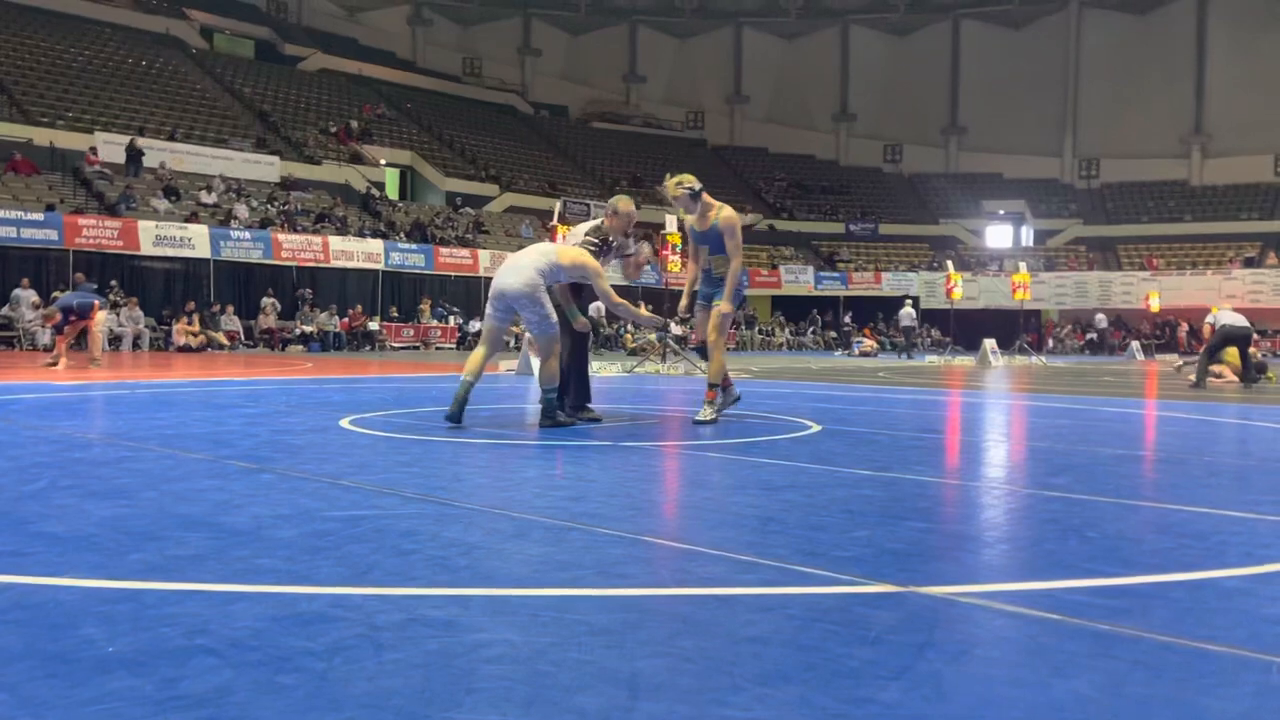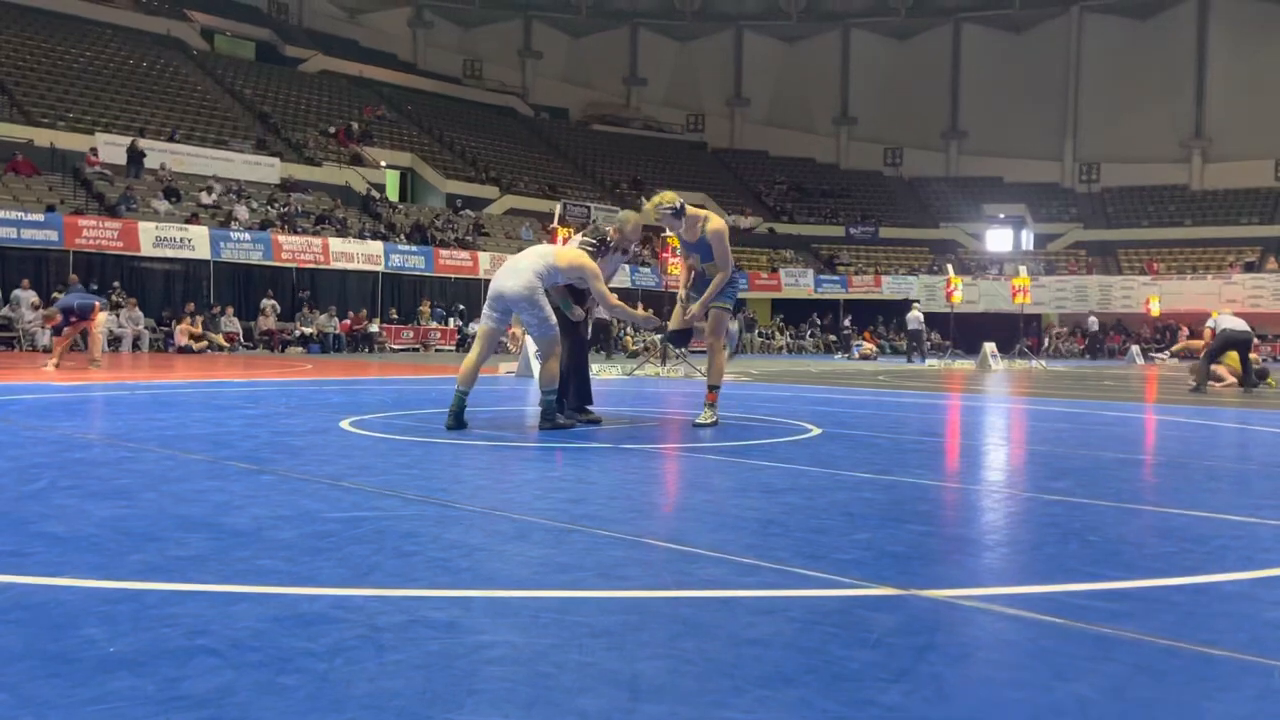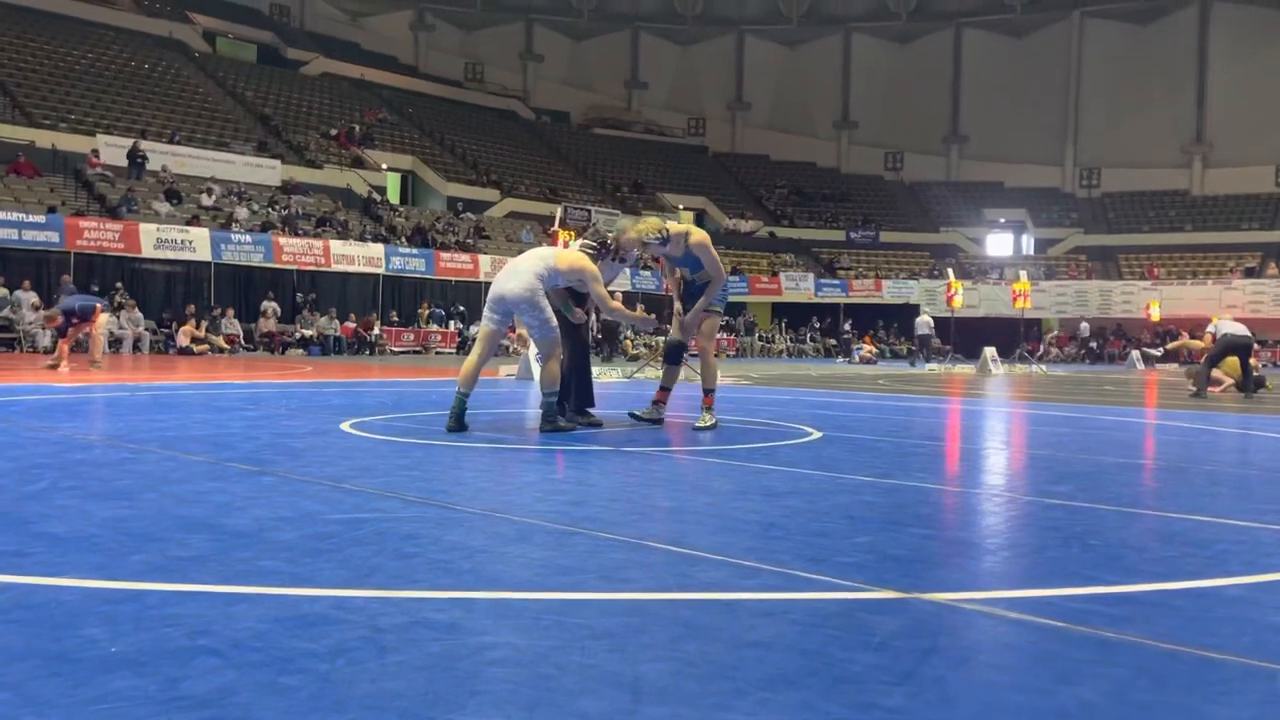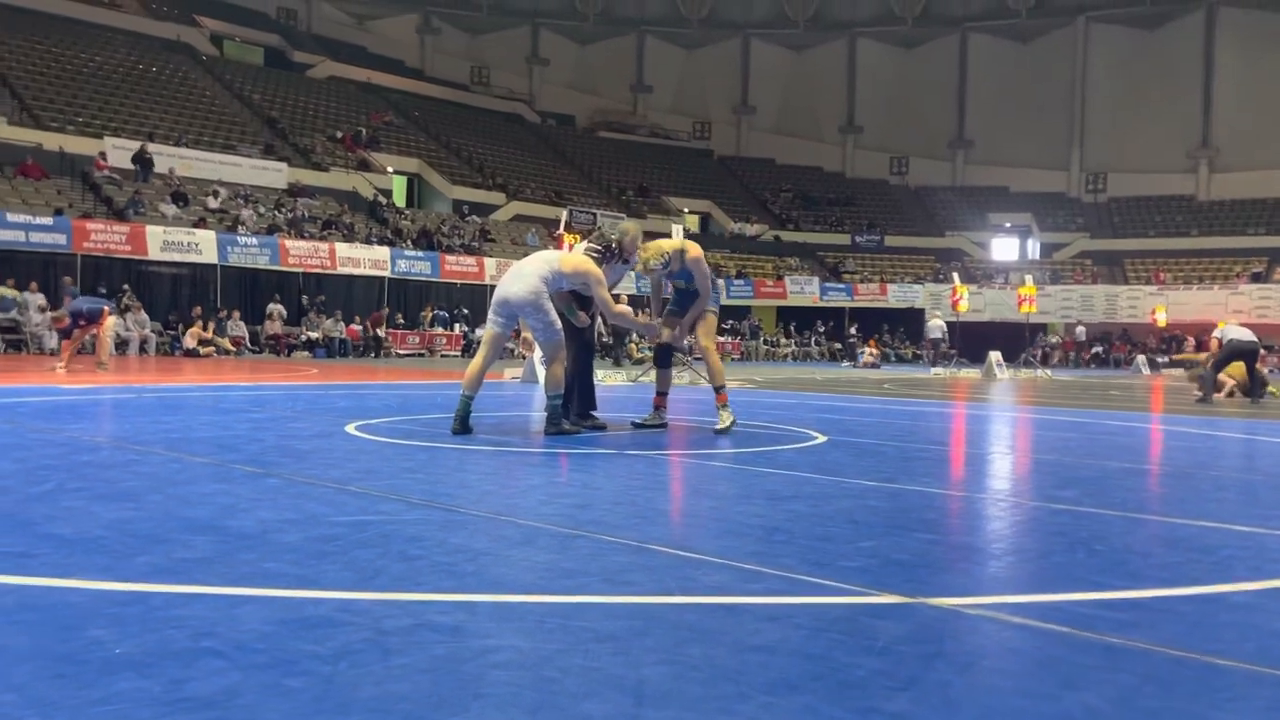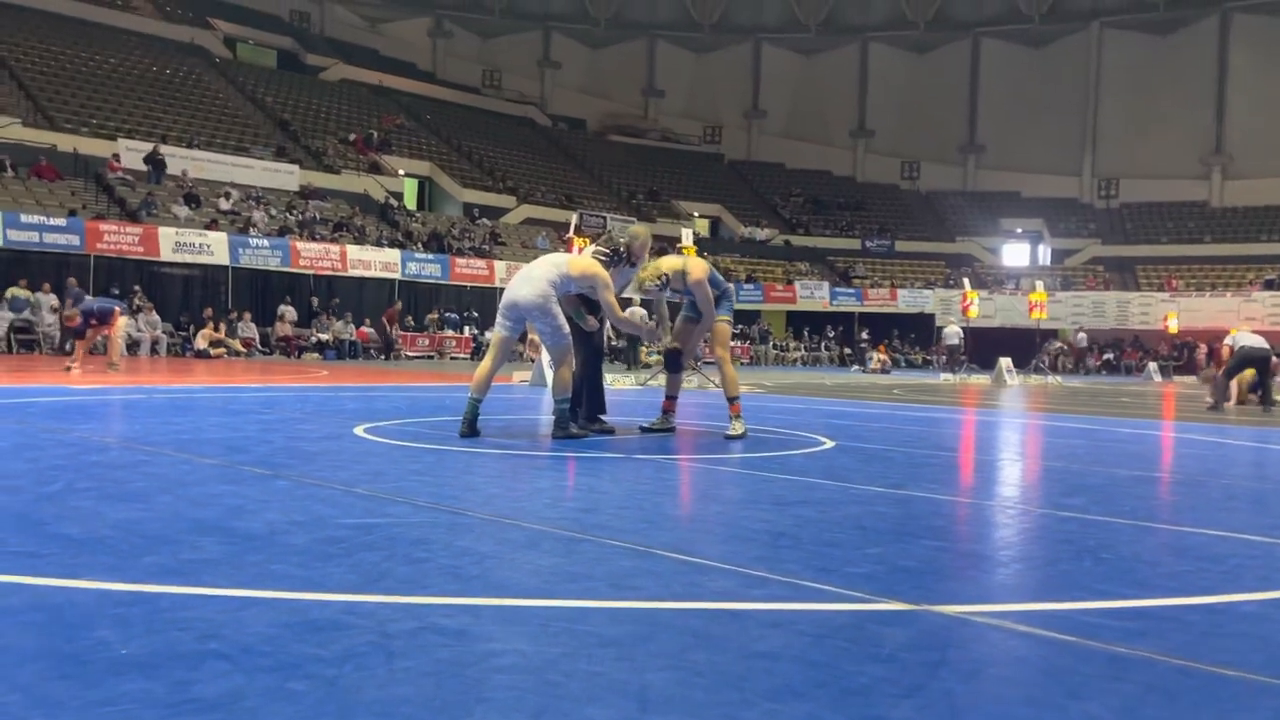
dt=0.3s
person 1, frame 1
left shoulder: (726, 217)
right shoulder: (690, 222)
left elbow: (737, 260)
left wrist: (727, 299)
right wrist: (686, 296)
left hip: (728, 283)
right hip: (706, 285)
left knee: (714, 341)
right knee: (701, 346)
left ankle: (711, 405)
right ankle: (729, 391)
person 1, frame 2
left shoulder: (714, 227)
right shoulder: (680, 228)
left elbow: (725, 270)
left wrist: (701, 304)
right wrist: (683, 286)
left hip: (722, 284)
right hip: (700, 281)
left knee: (713, 343)
right knee: (674, 334)
left ankle: (711, 408)
right ankle: (724, 329)
person 1, frame 3
left shoulder: (697, 240)
right shoulder: (658, 243)
left elbow: (719, 277)
left wrist: (696, 312)
right wrist: (677, 300)
left hip: (712, 289)
right hip: (689, 289)
left knee: (705, 348)
right knee: (673, 348)
left ankle: (708, 412)
right ankle: (658, 408)
person 1, frame 4
left shoulder: (691, 255)
right shoulder: (650, 257)
left elbow: (705, 293)
right elbow: (656, 288)
left wrist: (683, 325)
right wrist: (655, 319)
left hip: (703, 295)
right hip: (680, 295)
left knee: (705, 346)
right knee: (662, 348)
left ankle: (724, 410)
right ankle: (659, 412)
person 1, frame 5
left shoulder: (694, 276)
right shoulder: (656, 272)
left elbow: (709, 315)
right elbow: (659, 304)
left wrist: (692, 348)
left hip: (719, 300)
right hip: (694, 301)
left knee: (720, 356)
right knee: (673, 352)
left ankle: (737, 419)
right ankle: (667, 417)
person 2, frame 1
left shoulder: (623, 239)
right shoulder: (583, 236)
left elbow: (631, 275)
left wrist: (639, 261)
right wrist: (573, 315)
left hip: (580, 287)
right hip: (558, 285)
left knee: (578, 341)
right knee: (575, 340)
left ankle: (557, 398)
right ankle: (576, 404)
person 2, frame 2
left shoulder: (626, 249)
right shoulder: (586, 242)
left wrist: (591, 302)
right wrist: (570, 308)
left hip: (581, 292)
right hip: (559, 289)
left knee: (578, 344)
right knee: (575, 344)
left ankle: (557, 400)
right ankle: (575, 405)
person 2, frame 3
left shoulder: (628, 256)
right shoulder: (586, 249)
left wrist: (589, 302)
right wrist: (570, 310)
left hip: (582, 295)
right hip: (560, 293)
left knee: (578, 348)
right knee: (576, 347)
left ankle: (558, 403)
right ankle: (576, 409)
person 2, frame 4
left shoulder: (631, 257)
right shoulder: (589, 251)
left wrist: (595, 305)
right wrist: (574, 313)
left hip: (587, 298)
right hip: (566, 296)
left knee: (584, 350)
right knee: (580, 350)
left ankle: (563, 406)
right ankle: (580, 411)
person 2, frame 5
left shoulder: (640, 259)
right shoulder: (597, 255)
left wrist: (604, 309)
left hip: (595, 302)
right hip: (574, 299)
left knee: (595, 354)
right knee: (589, 354)
left ankle: (571, 409)
right ankle: (589, 415)
person 3, frame 1
left shoulder: (561, 250)
right shoulder: (590, 263)
right elbow: (615, 304)
right wrist: (642, 317)
left hip: (501, 279)
right hip: (525, 285)
left knee: (487, 347)
right knee: (551, 350)
left ankle: (458, 402)
right ankle: (549, 413)
person 3, frame 2
left shoulder: (559, 252)
right shoulder: (587, 263)
right elbow: (612, 305)
right wrist: (640, 318)
left hip: (499, 281)
right hip: (524, 287)
left knee: (480, 350)
right knee: (552, 352)
left ankle: (455, 413)
right ankle: (548, 415)
person 3, frame 3
left shoulder: (559, 254)
right shoulder: (587, 266)
right elbow: (610, 309)
right wrist: (638, 318)
left hip: (500, 284)
right hip: (524, 289)
left knee: (480, 352)
right knee: (552, 354)
left ankle: (456, 415)
right ankle: (549, 418)
person 3, frame 4
left shoulder: (564, 258)
right shoulder: (592, 270)
right elbow: (613, 314)
right wrist: (642, 325)
left hip: (505, 286)
right hip: (529, 292)
left knee: (485, 355)
right knee: (556, 357)
left ankle: (461, 418)
right ankle: (554, 421)
person 3, frame 5
left shoulder: (572, 260)
right shoulder: (599, 273)
right elbow: (617, 318)
right wrist: (645, 330)
left hip: (513, 289)
right hip: (537, 296)
left knee: (493, 357)
right knee: (563, 361)
left ankle: (469, 421)
right ankle: (561, 424)
